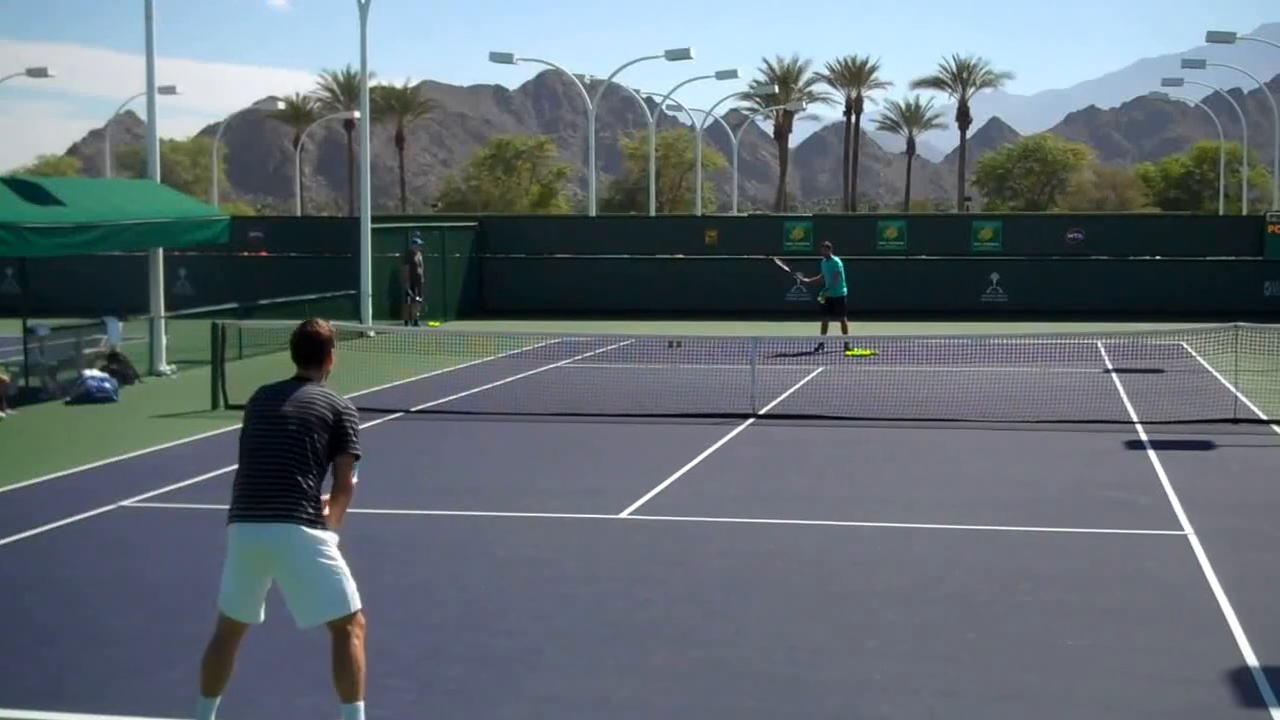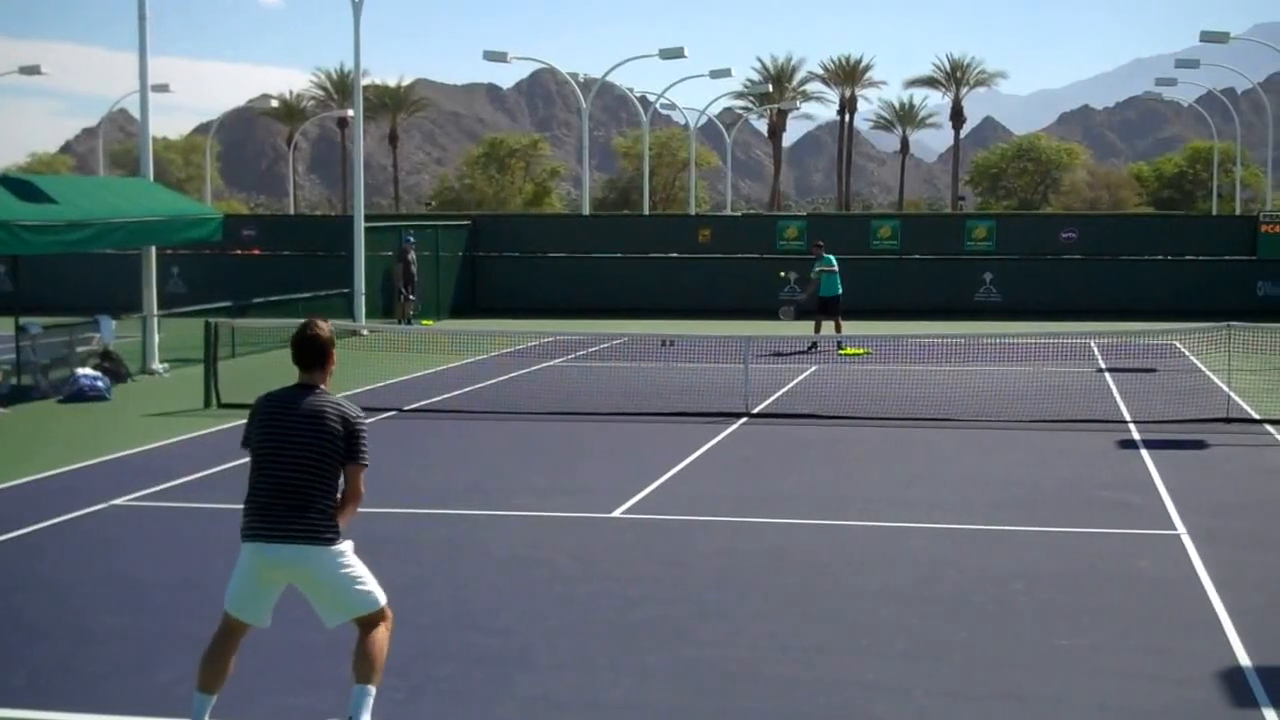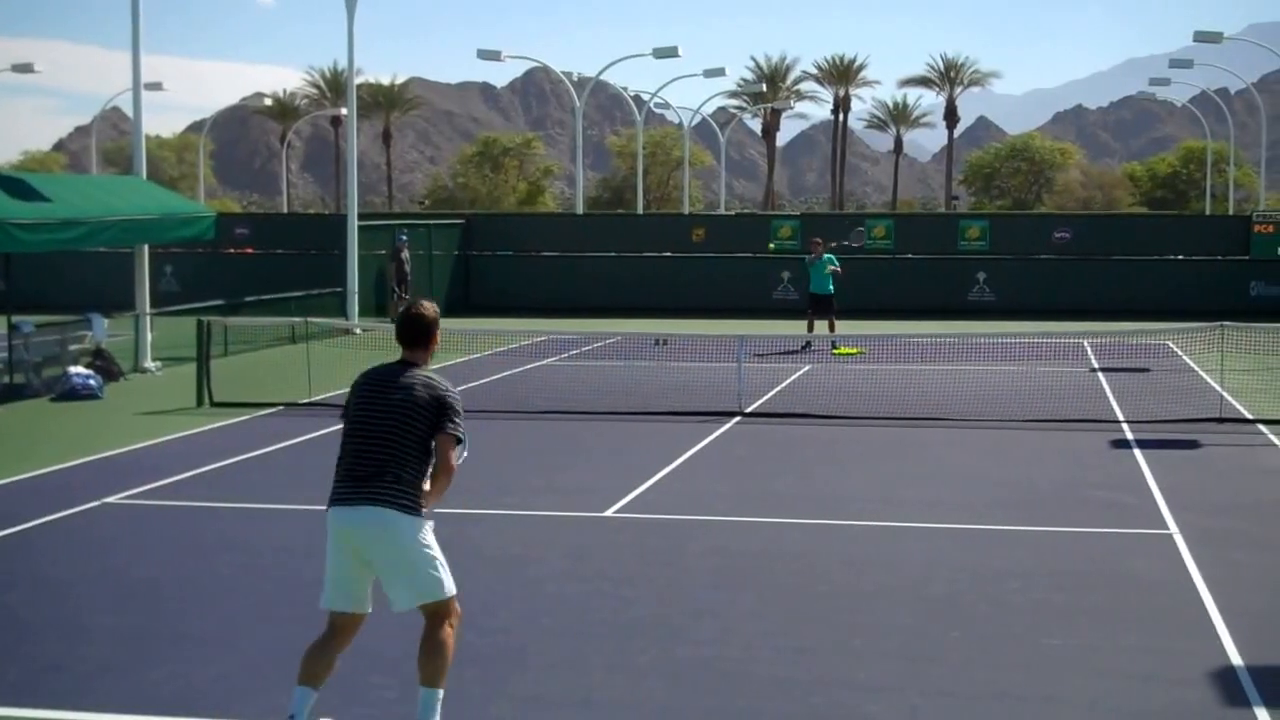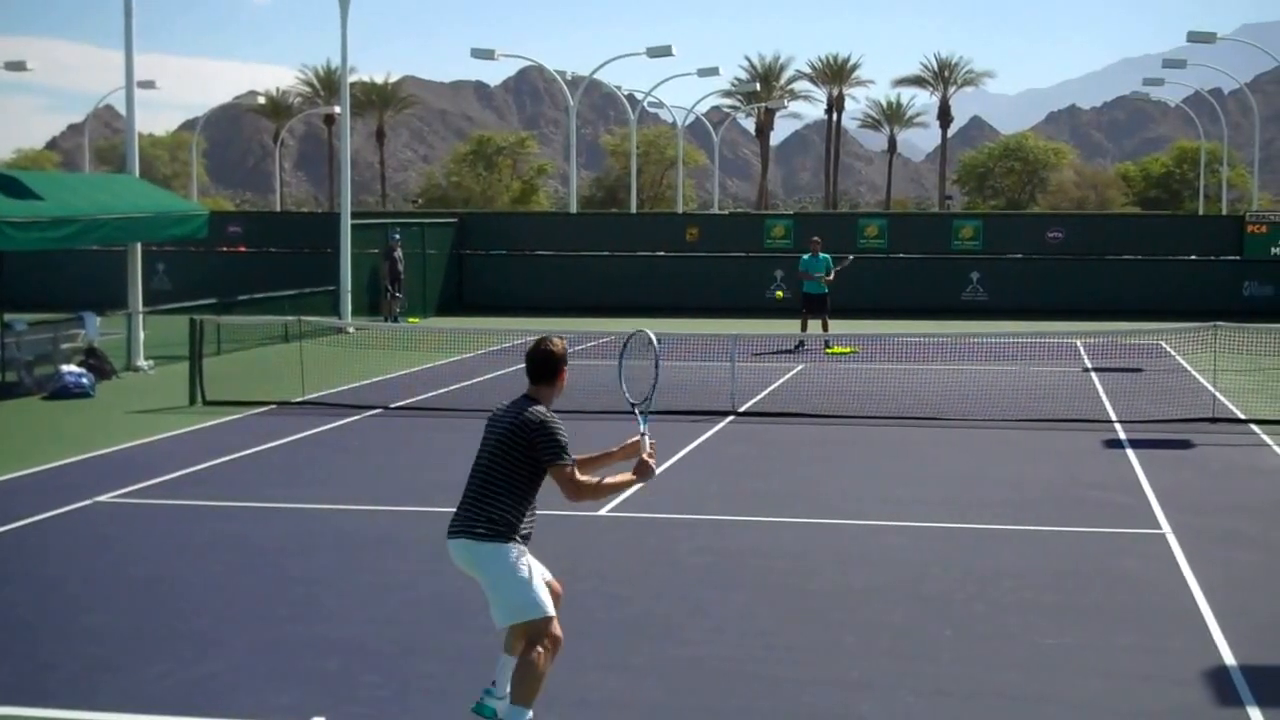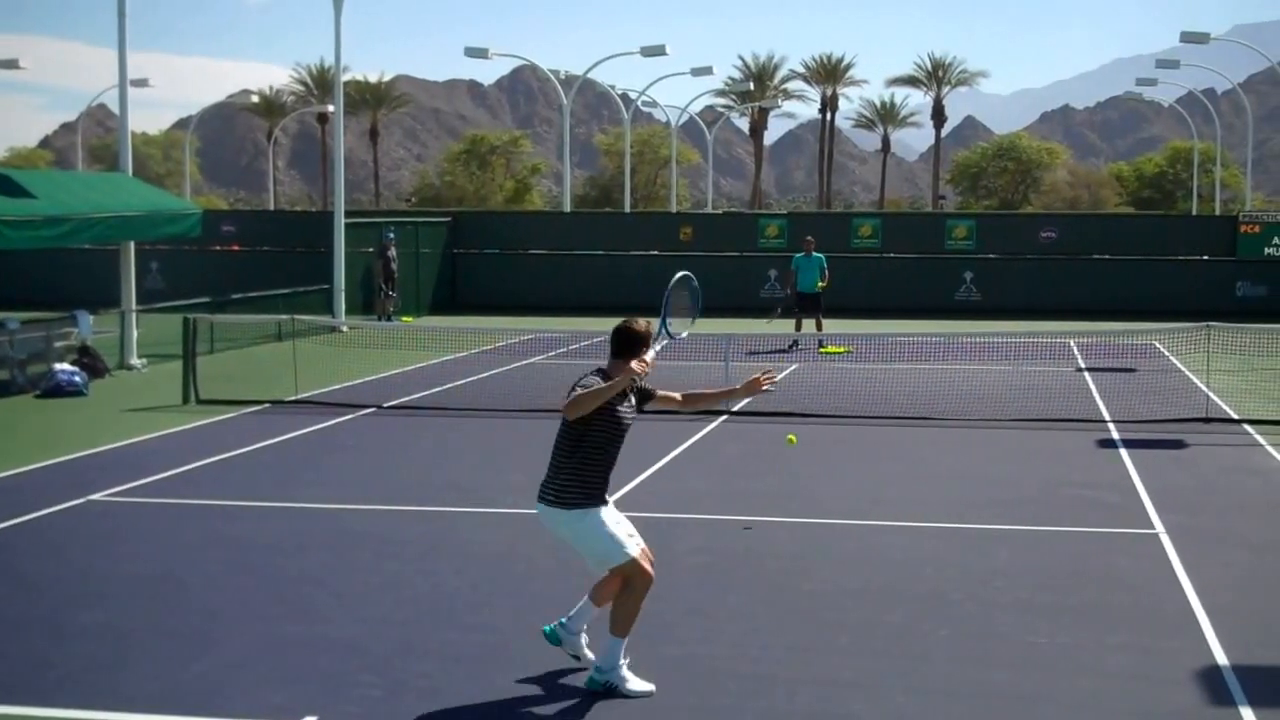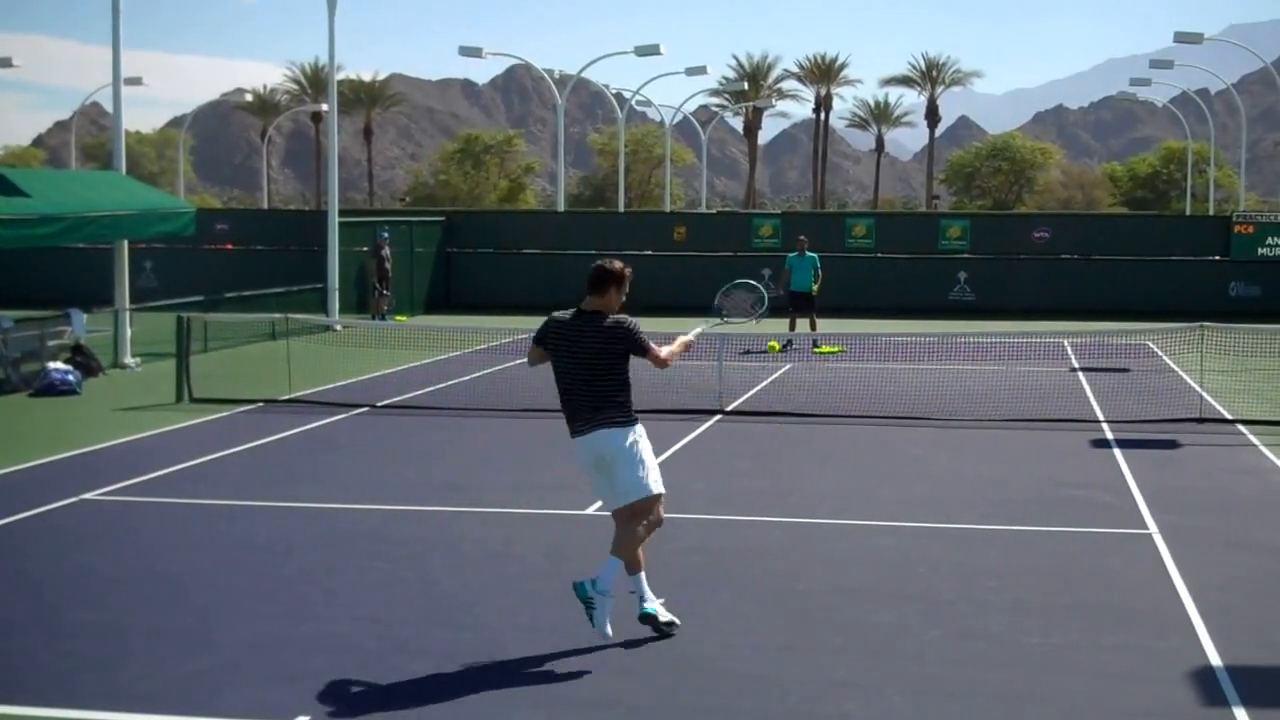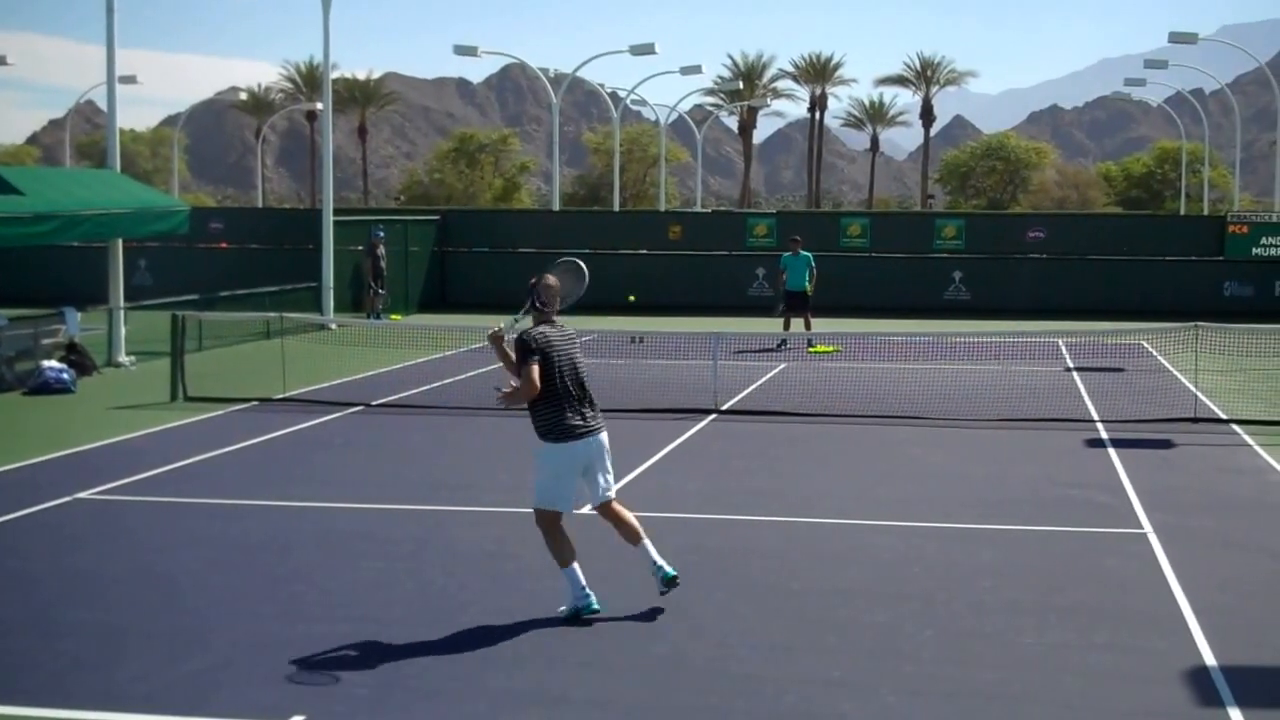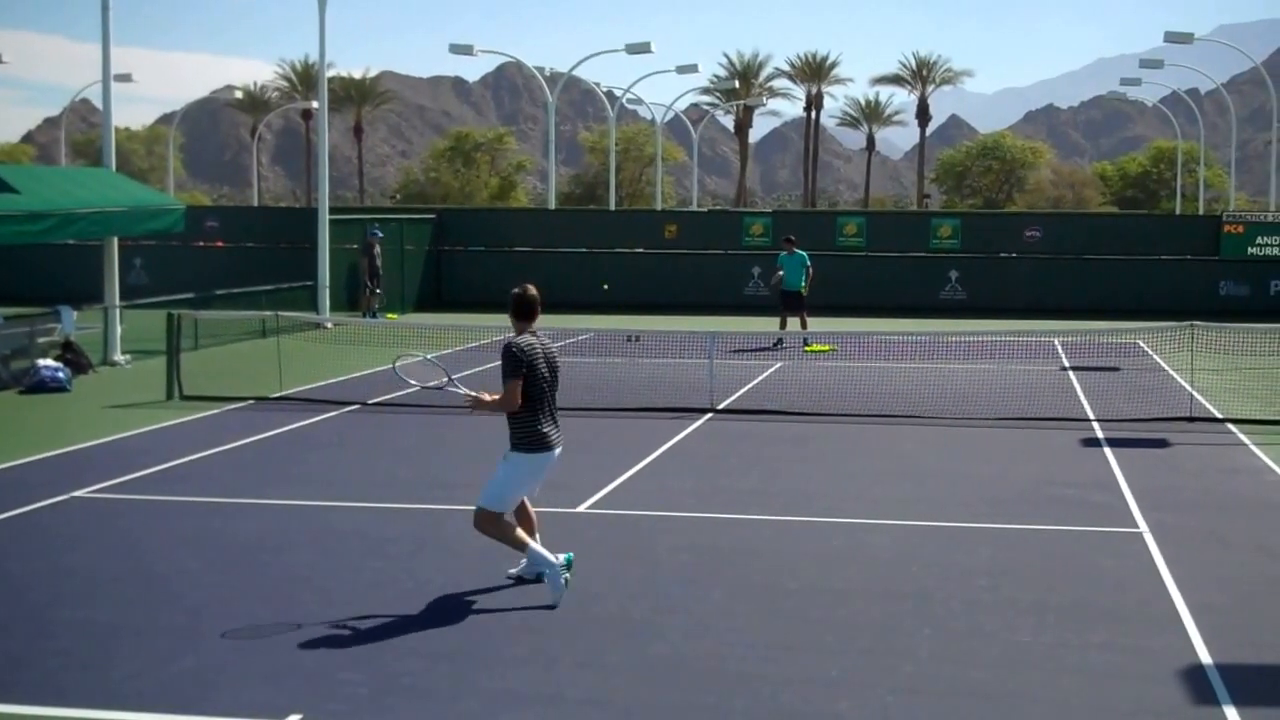
dt=0.4s
person 1, frame 1
left shoulder: (260, 398)
right shoulder: (339, 408)
right elbow: (345, 485)
right wrist: (332, 517)
left hip: (244, 526)
right hip: (299, 530)
left knee: (229, 628)
right knee: (350, 628)
person 1, frame 2
left shoulder: (265, 406)
right shoulder: (350, 416)
left elbow: (259, 473)
right elbow: (355, 492)
left hip: (260, 541)
right hip: (318, 547)
left knee: (230, 630)
right knee: (378, 621)
person 1, frame 3
left shoulder: (364, 382)
right shoulder: (442, 394)
right elbow: (445, 466)
right wrist: (426, 494)
left hip: (343, 515)
right hip: (394, 519)
left knee: (340, 630)
right knee: (444, 615)
person 1, frame 4
left shoulder: (510, 412)
right shoulder: (540, 423)
left elbow: (564, 468)
right elbow: (575, 490)
left wrist: (619, 454)
right wrist: (634, 477)
left hip: (471, 538)
right hip: (489, 543)
left knee: (549, 595)
right knee: (547, 638)
person 1, frame 5
left shoulder: (630, 390)
right shoulder: (591, 385)
left elbow: (681, 400)
right elbow: (570, 409)
left wrist: (741, 391)
right wrist: (617, 383)
left hip: (591, 503)
right hip: (568, 508)
left knee: (637, 563)
right knee: (639, 575)
left ankle: (570, 628)
right ankle: (610, 670)
person 1, frame 6
left shoulder: (554, 324)
right shoulder: (622, 328)
left elbow: (534, 359)
right elbow: (661, 360)
right wrist: (682, 343)
left hip: (585, 438)
right hip: (620, 432)
left knee: (626, 519)
right knee: (650, 511)
left ankle: (646, 606)
right ankle: (600, 585)
person 1, frame 7
left shoulder: (527, 337)
right shoulder: (564, 333)
left elbow: (530, 387)
left wrist: (513, 398)
right wrist: (502, 351)
left hip: (559, 443)
right hip: (594, 434)
left knee: (547, 518)
right knee: (608, 507)
left ankle: (582, 597)
right ankle: (658, 566)
person 1, frame 8
left shoulder: (515, 348)
right shoulder: (549, 346)
left elbow: (513, 401)
left wrist: (487, 403)
right wrist: (497, 403)
left hip: (529, 449)
right hip: (551, 443)
left knee: (486, 520)
right knee: (515, 495)
left ankle: (553, 562)
right ankle: (536, 562)
